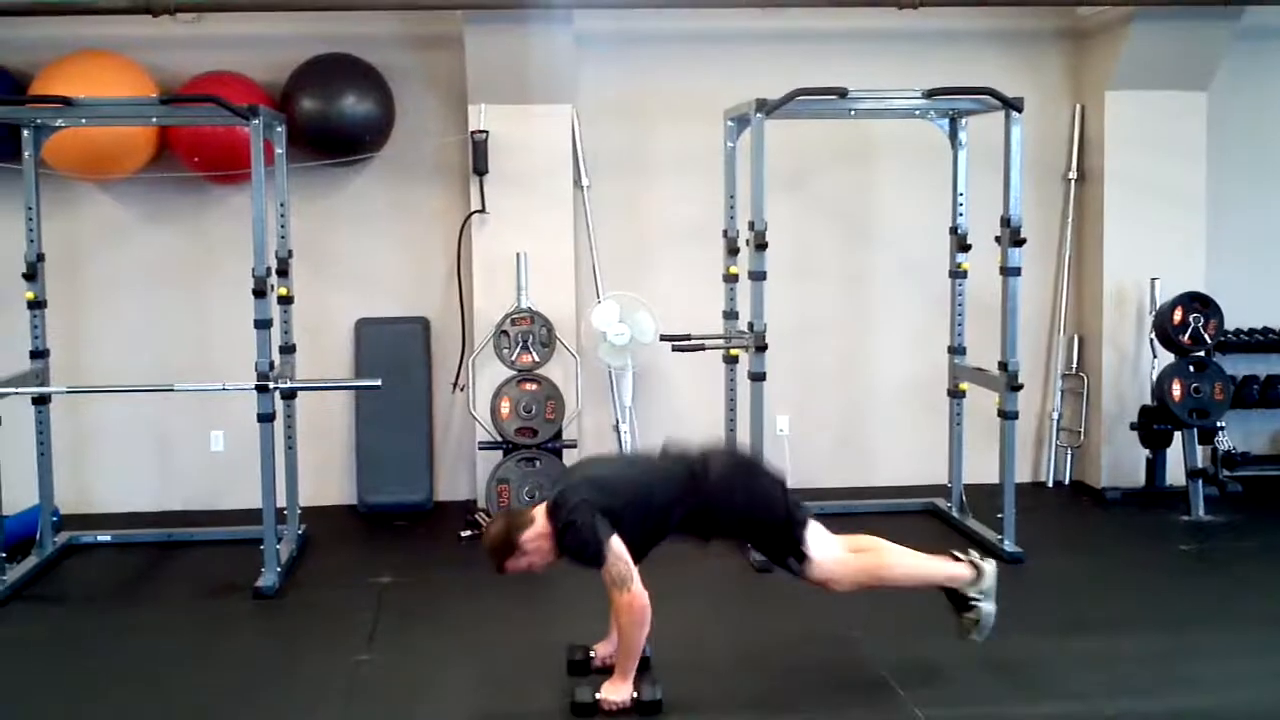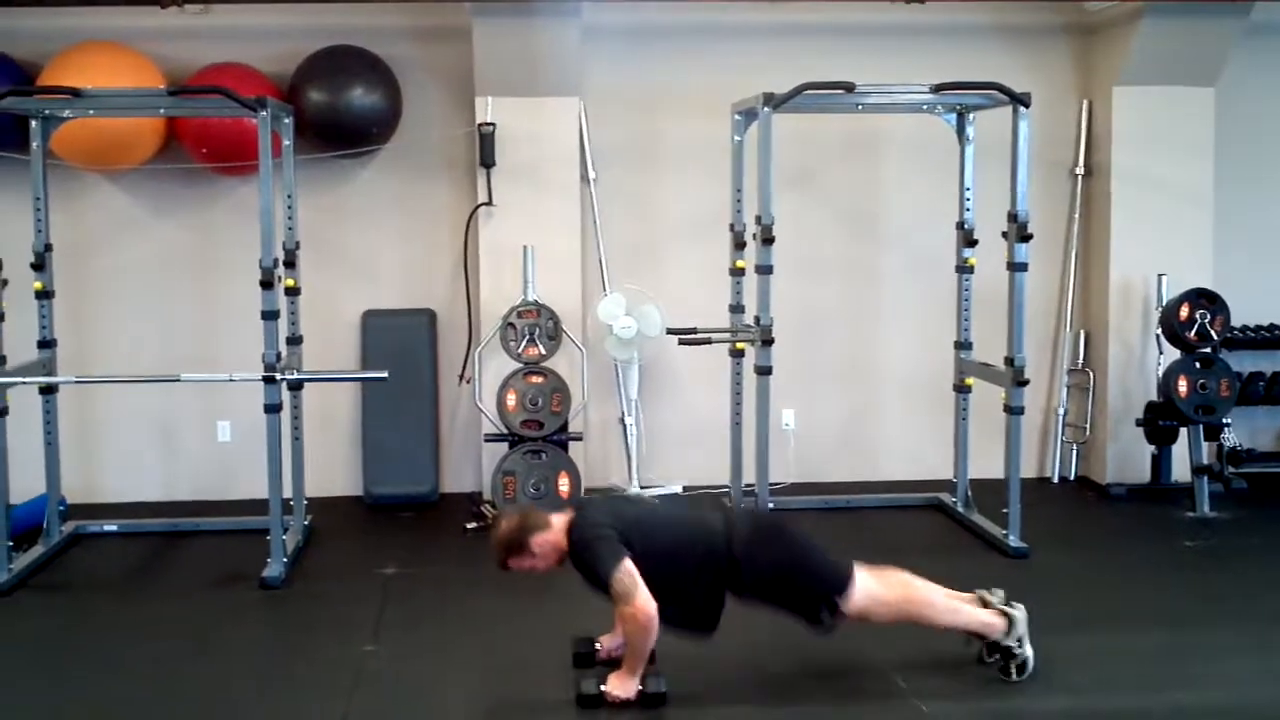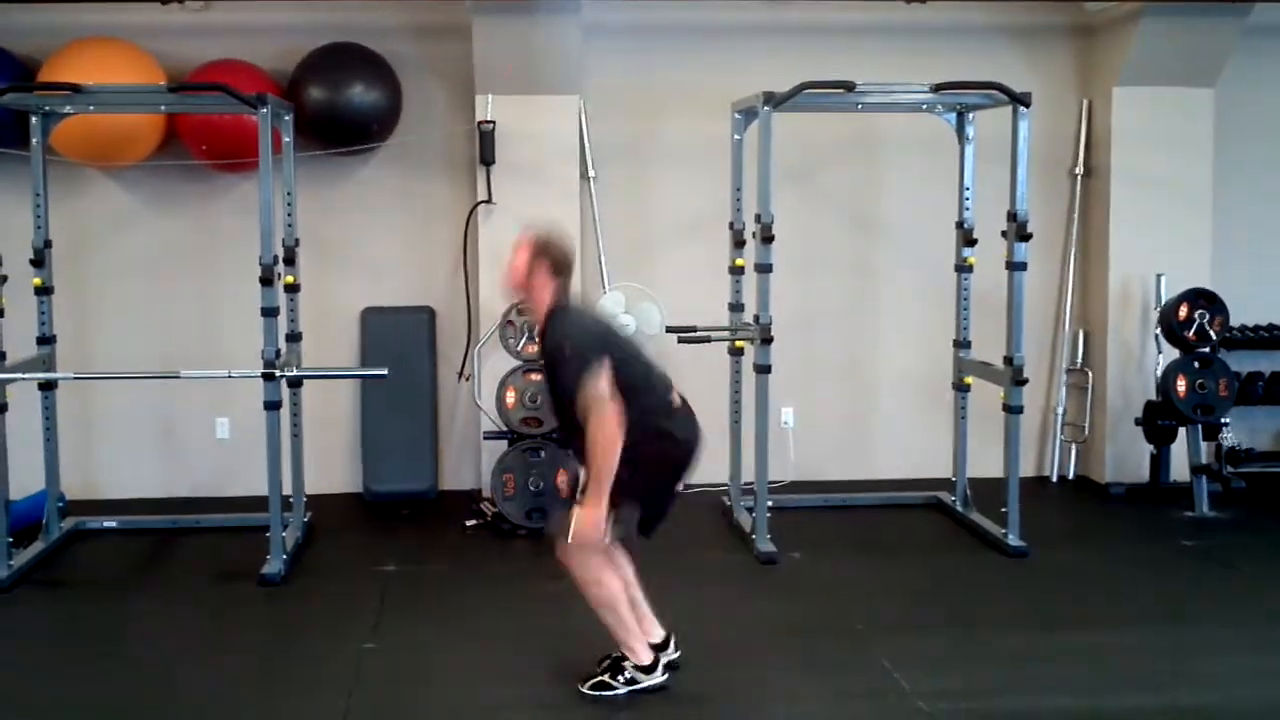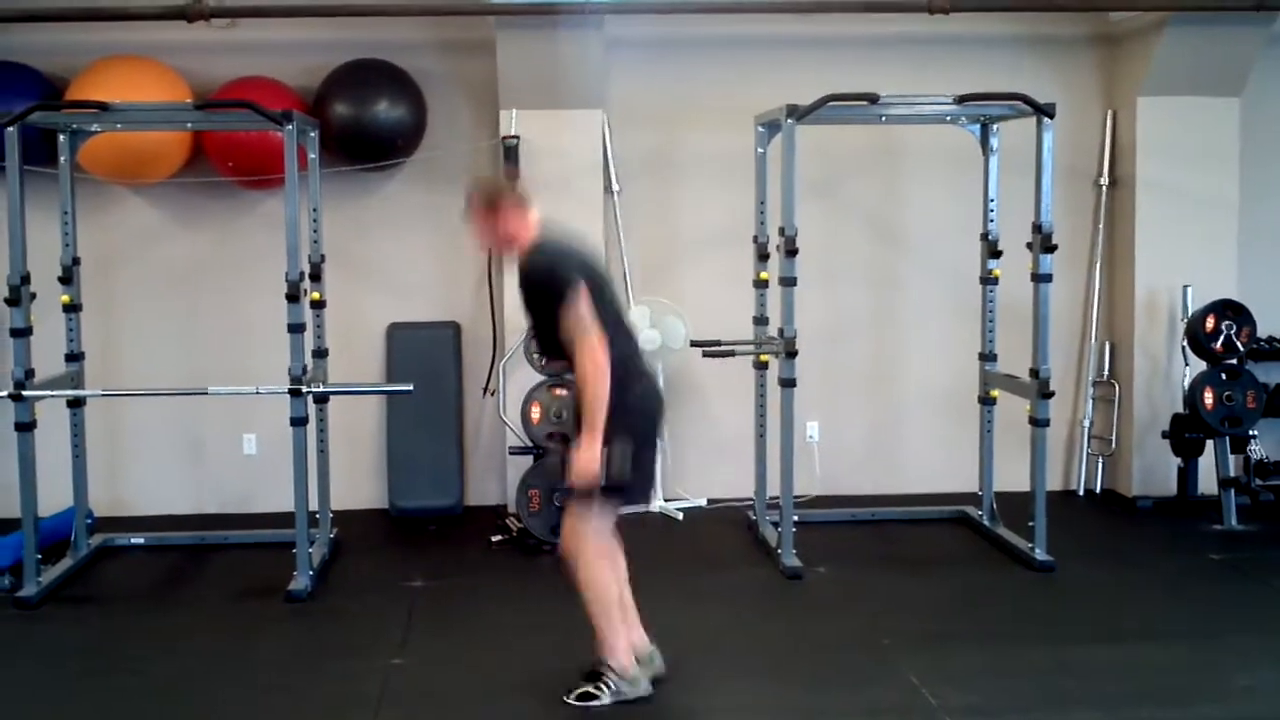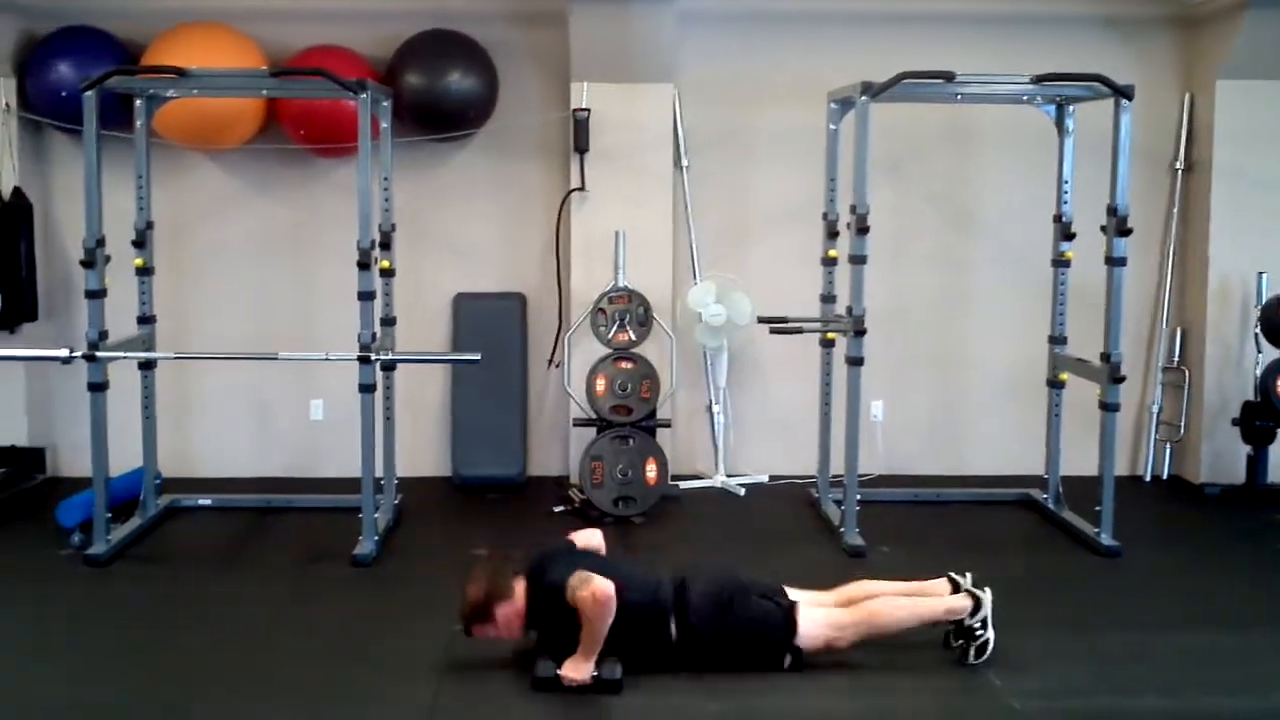
dt=0.7s
person 1, frame 1
left shoulder: (574, 522)
right shoulder: (569, 492)
left elbow: (635, 599)
right elbow: (624, 579)
left wrist: (623, 676)
right wrist: (616, 638)
left hip: (714, 490)
right hip: (715, 479)
left knee: (829, 567)
right knee: (827, 551)
left ankle: (966, 576)
right ankle: (959, 568)
person 1, frame 2
left shoulder: (587, 541)
right shoulder: (586, 514)
left elbow: (644, 610)
left wrist: (629, 673)
right wrist: (622, 633)
left hip: (743, 553)
right hip: (739, 538)
left knee: (868, 598)
right knee: (863, 582)
left ankle: (997, 624)
right ankle: (983, 606)
person 1, frame 3
left shoulder: (568, 334)
right shoulder: (563, 326)
left elbow: (604, 419)
left wrist: (595, 506)
right wrist: (593, 491)
left hip: (660, 442)
right hip: (657, 436)
left knee: (576, 545)
right knee: (599, 542)
left ankle: (641, 660)
right ankle: (653, 639)
person 1, frame 4
left shoulder: (546, 261)
right shoulder: (551, 256)
left elbow: (592, 347)
left wrist: (590, 443)
right wrist: (590, 431)
left hip: (623, 408)
right hip: (625, 402)
left knee: (579, 536)
right knee: (593, 530)
left ankle: (622, 669)
right ankle: (636, 648)
person 1, frame 5
left shoulder: (545, 589)
right shoulder: (544, 568)
left elbow: (600, 595)
right elbow: (593, 535)
left wrist: (584, 658)
left hip: (699, 625)
right hip: (692, 603)
left knee: (838, 630)
right knee: (830, 601)
left ankle: (965, 607)
right ankle: (950, 588)
